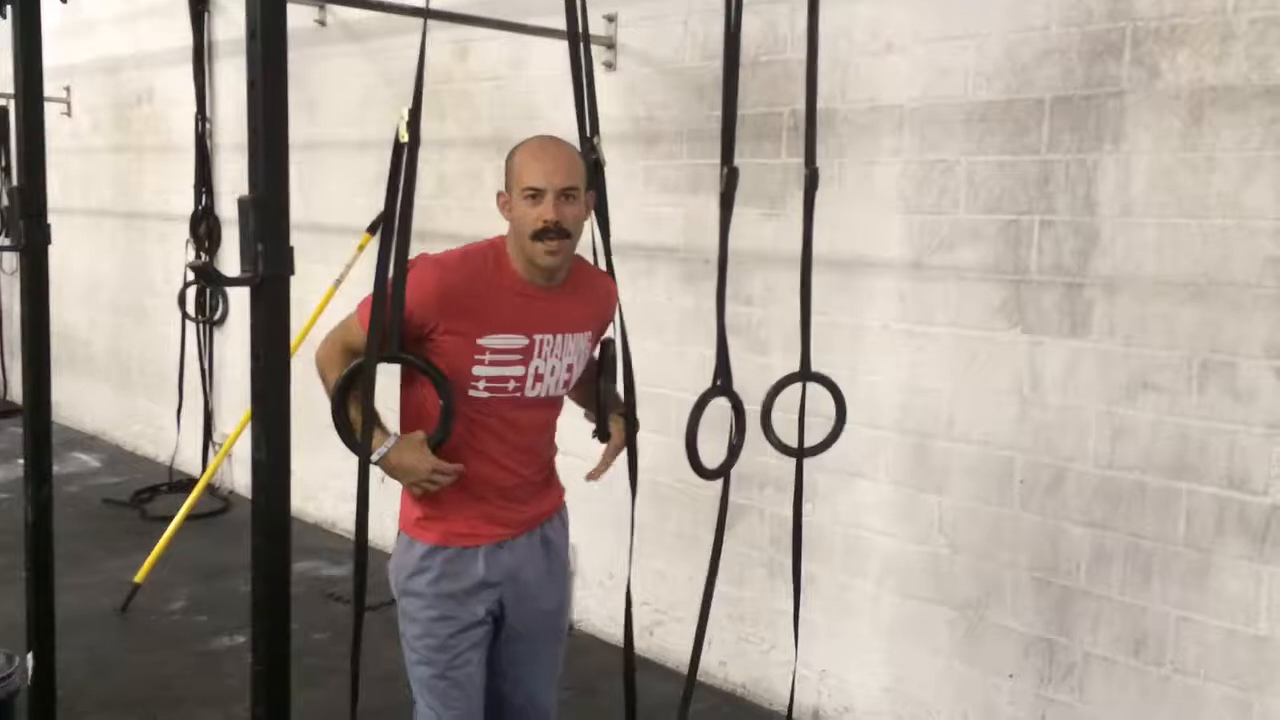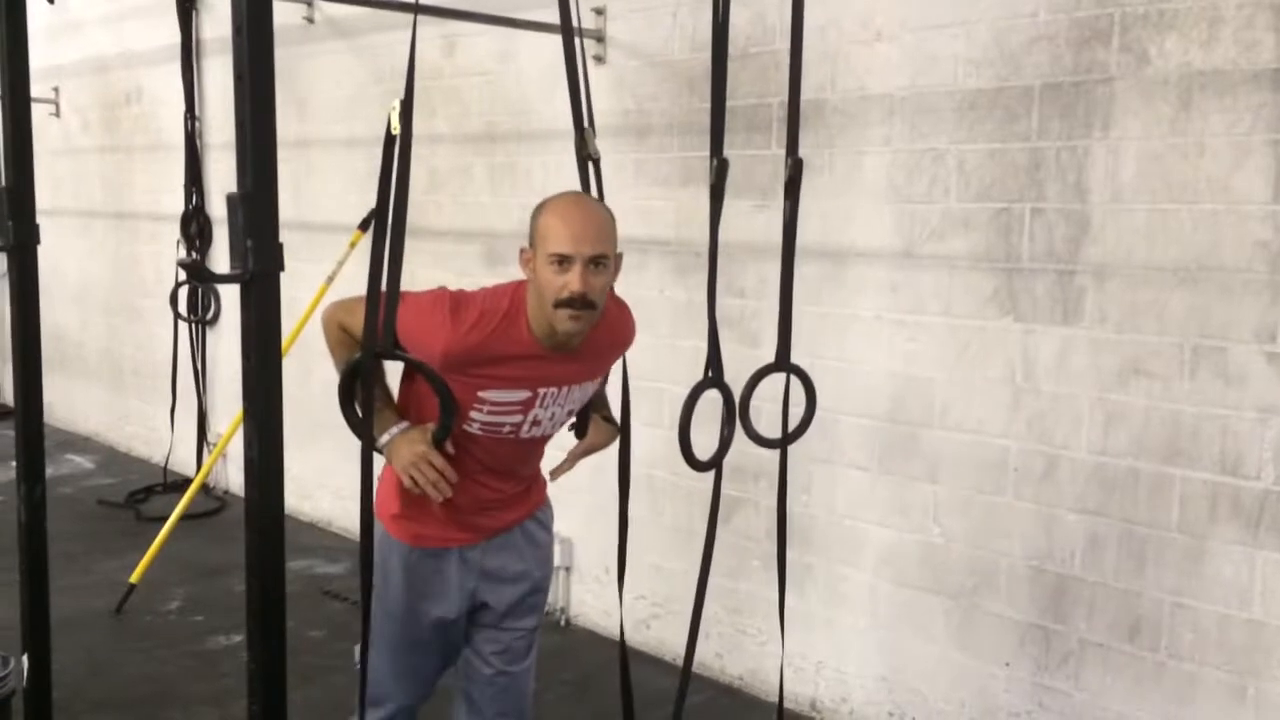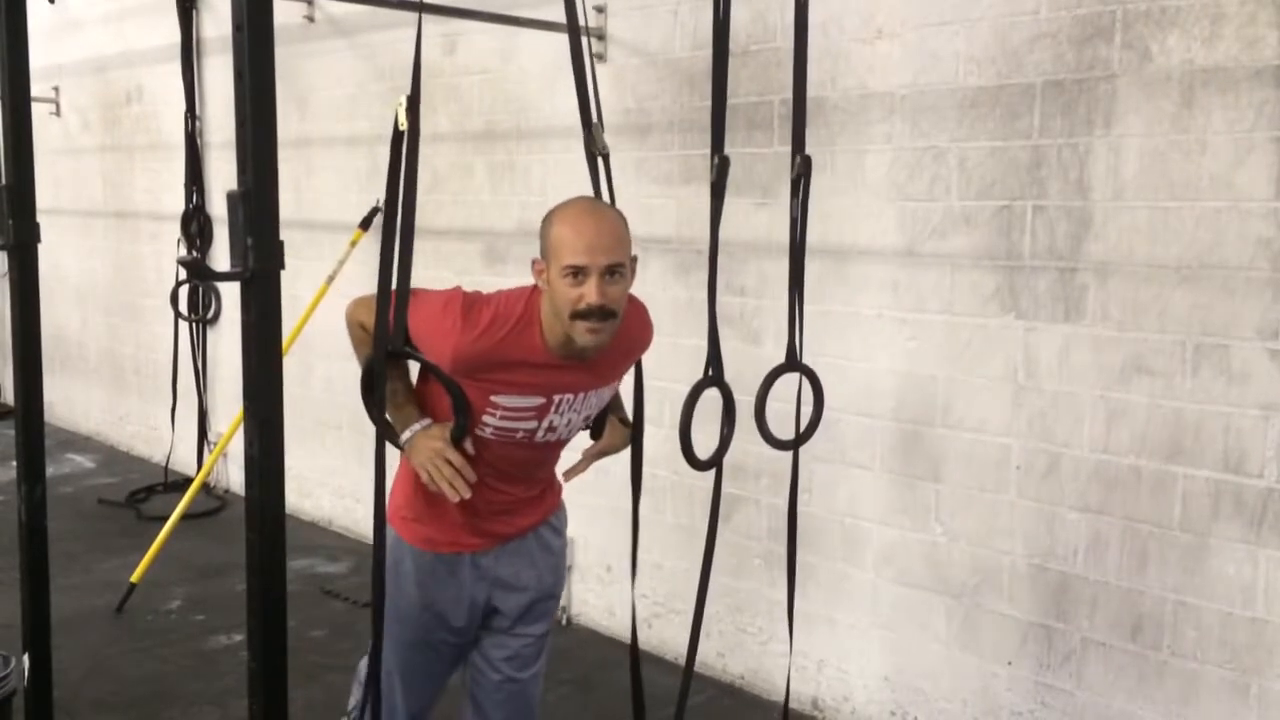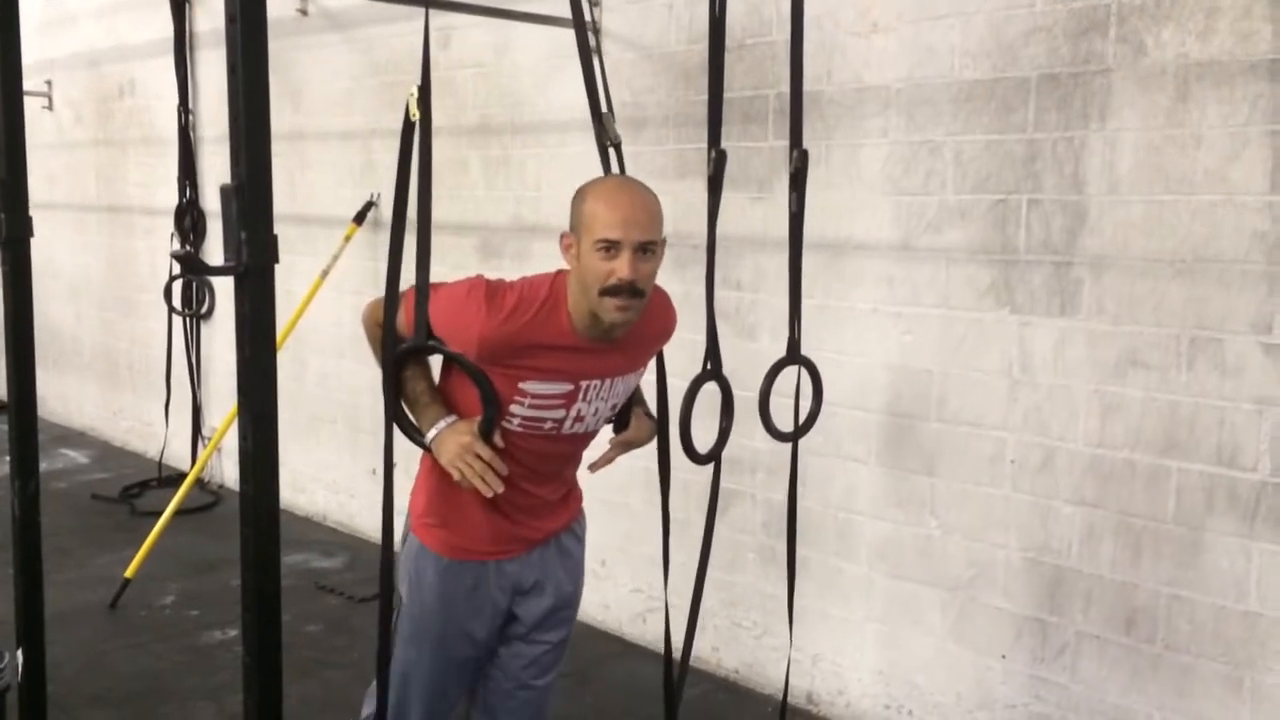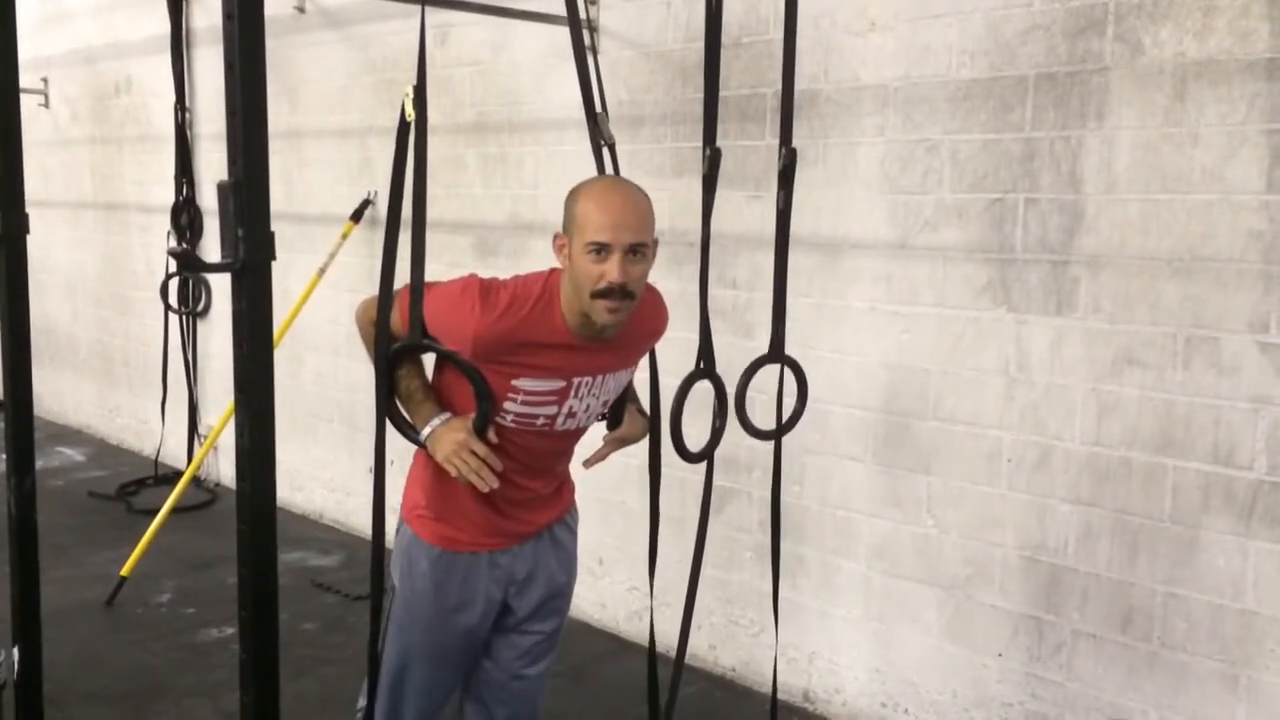
dt=0.7s
person 1, frame 1
left shoulder: (597, 292)
right shoulder: (440, 281)
right elbow: (335, 354)
left wrist: (613, 411)
right wrist: (384, 446)
left hip: (539, 533)
right hip: (446, 544)
person 1, frame 2
left shoulder: (615, 327)
right shoulder: (459, 325)
right elbow: (340, 320)
left wrist: (602, 415)
right wrist: (390, 430)
left hip: (518, 531)
right hip: (424, 533)
person 1, frame 3
left shoulder: (633, 329)
right shoulder: (472, 328)
right elbow: (362, 316)
left wrist: (616, 417)
right wrist: (411, 425)
left hip: (532, 535)
right hip: (436, 536)
person 1, frame 4
left shoulder: (656, 317)
right shoulder: (497, 315)
right elbow: (379, 318)
left wrist: (639, 411)
right wrist: (436, 424)
left hip: (553, 542)
right hip: (458, 545)
person 1, frame 5
left shoulder: (648, 316)
right shoulder: (491, 312)
right elbow: (373, 316)
left wrist: (632, 408)
right wrist: (430, 420)
left hip: (546, 534)
right hip: (451, 537)
